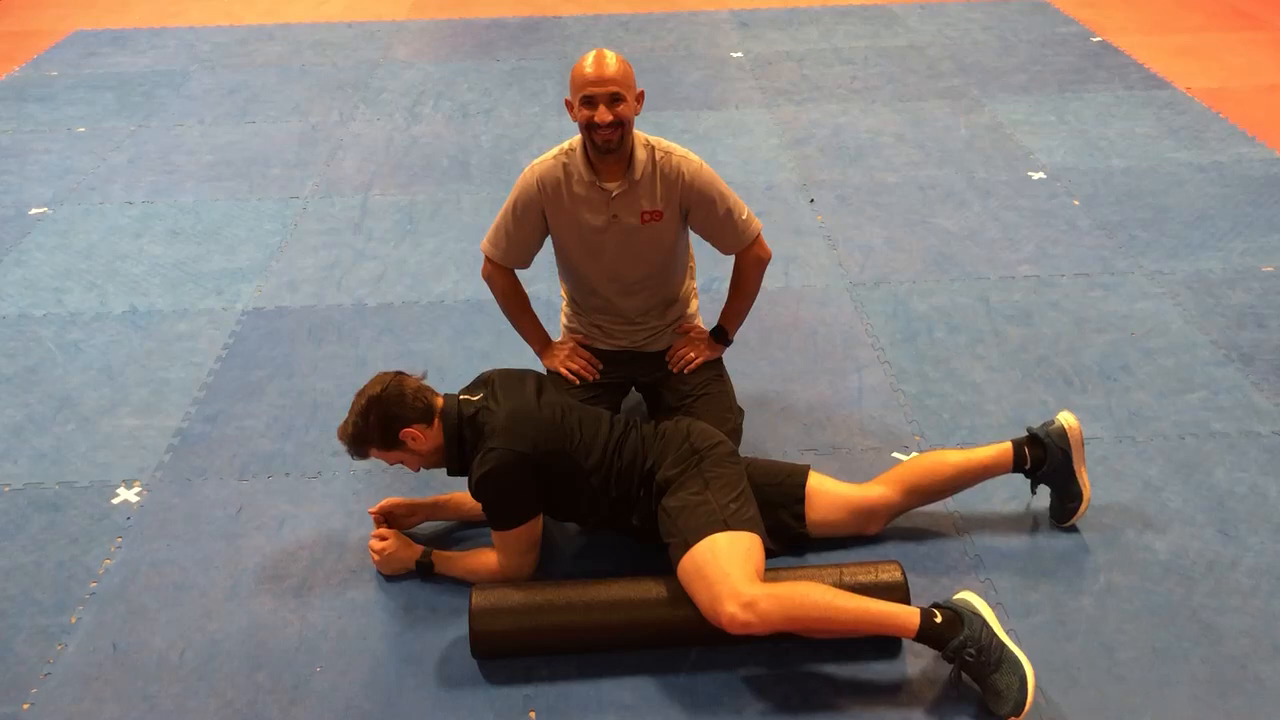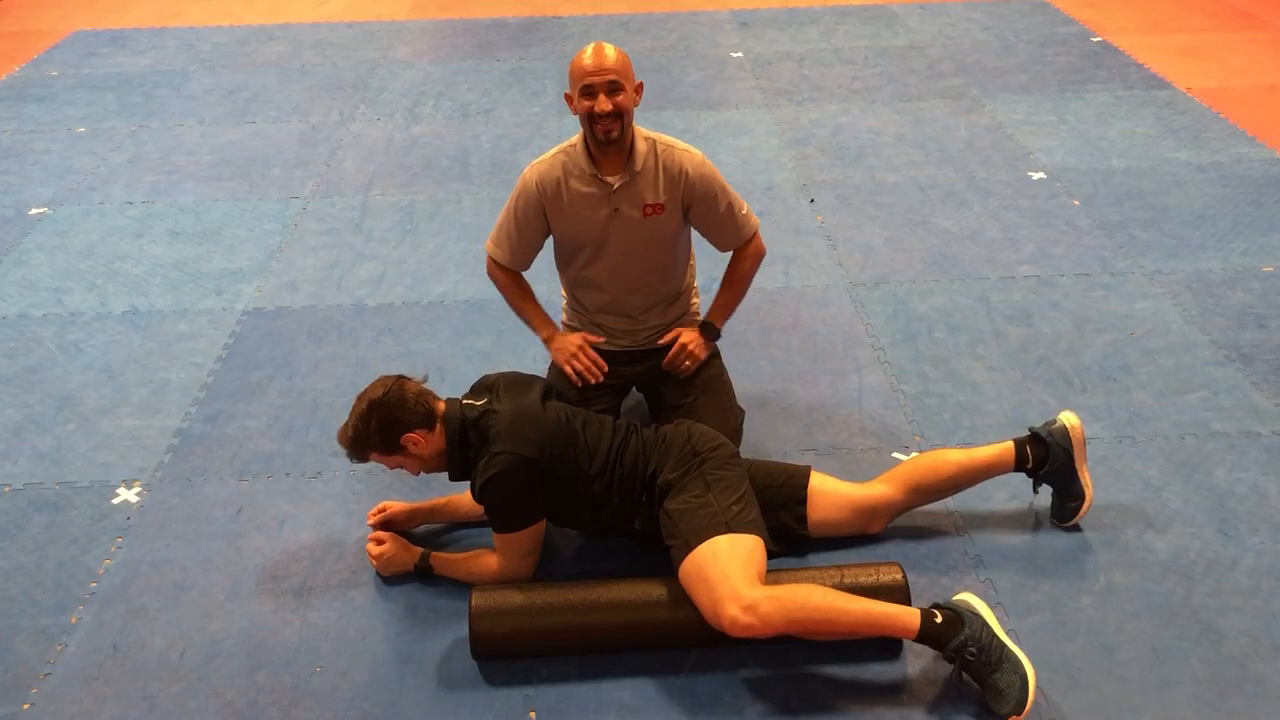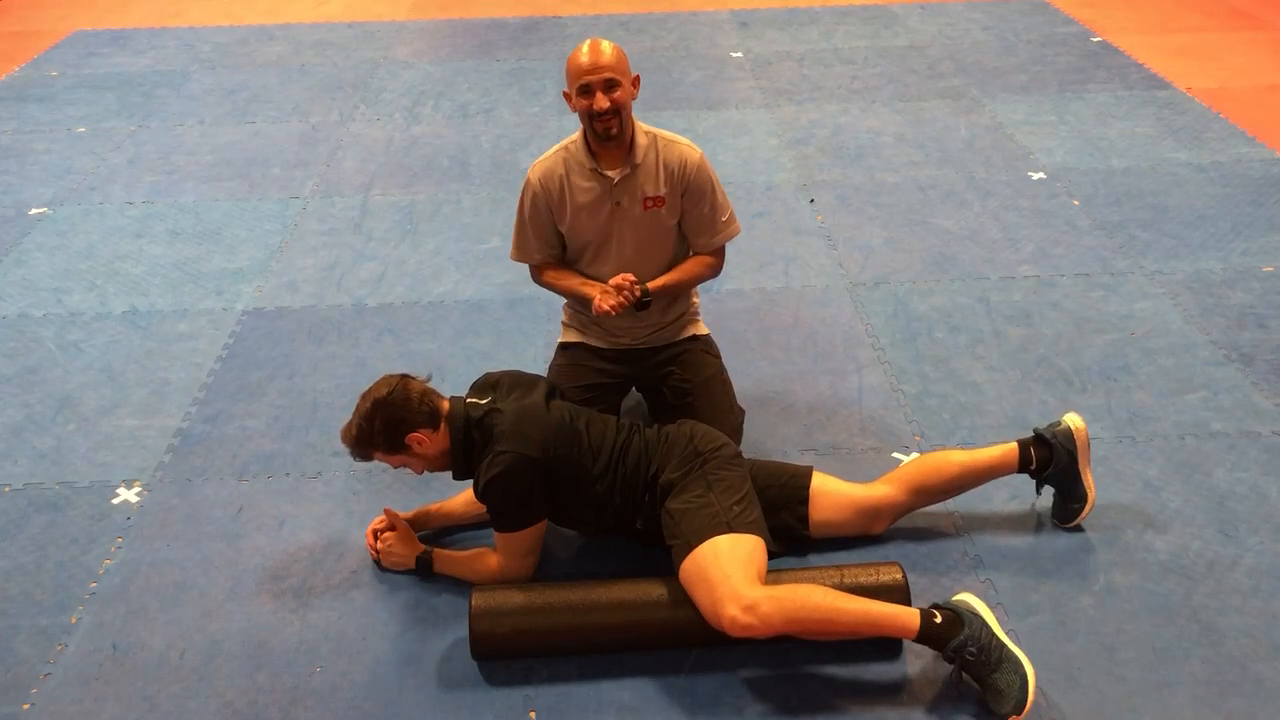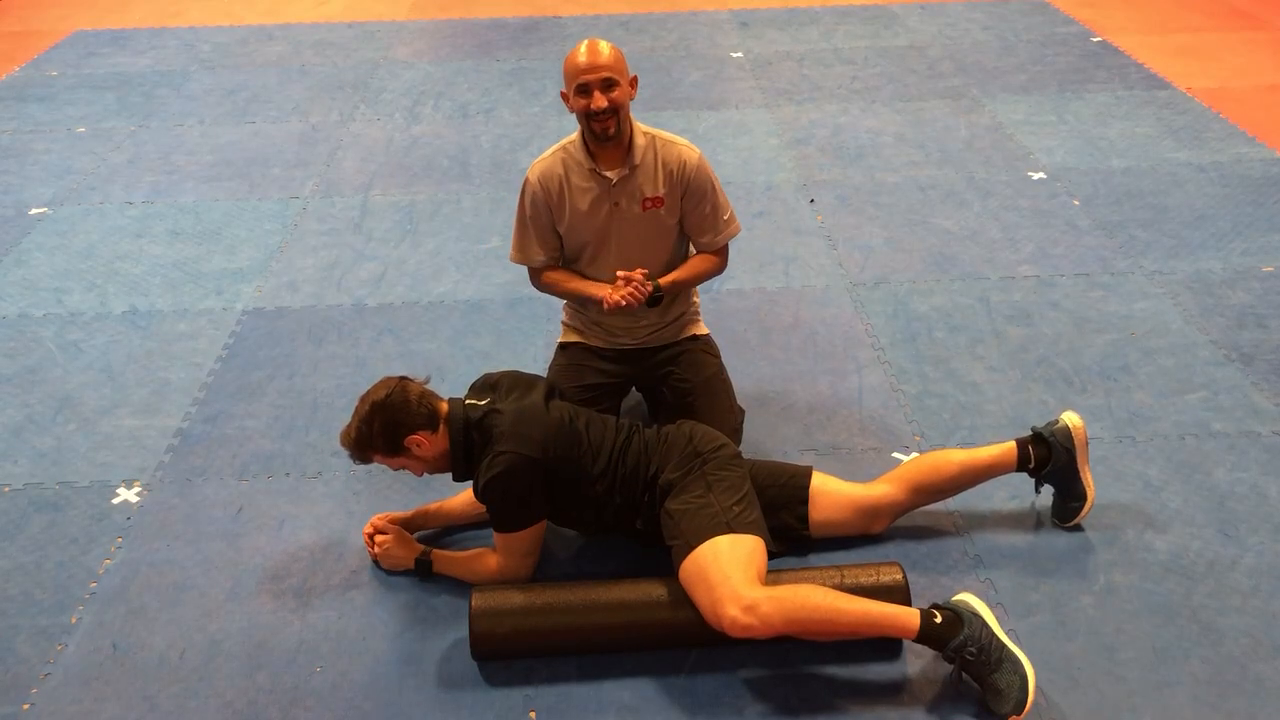
dt=0.7s
person 1, frame 1
left shoulder: (495, 452)
right shoulder: (482, 392)
left elbow: (516, 563)
left wrist: (417, 559)
right wrist: (421, 509)
left hip: (683, 474)
right hip: (689, 455)
left knee: (738, 607)
right knee: (873, 506)
left ankle: (942, 624)
right ankle: (1035, 449)
person 1, frame 2
left shoulder: (502, 458)
right shoulder: (484, 395)
left elbow: (515, 565)
left wrist: (417, 562)
right wrist: (416, 513)
left hip: (685, 477)
right hip: (689, 460)
left knee: (741, 612)
right knee: (875, 504)
left ankle: (943, 625)
right ankle: (1038, 448)
person 1, frame 3
left shoulder: (506, 455)
right shoulder: (486, 393)
left elbow: (515, 565)
left wrist: (418, 557)
right wrist: (419, 517)
left hip: (687, 478)
right hip: (693, 458)
left knee: (740, 610)
right knee: (879, 505)
left ankle: (942, 625)
right ankle: (1042, 449)
person 1, frame 4
left shoulder: (508, 455)
right shoulder: (486, 392)
left elbow: (514, 565)
left wrist: (418, 560)
right wrist: (413, 518)
left hip: (687, 476)
right hip: (691, 460)
left knee: (740, 611)
right knee: (878, 505)
left ankle: (944, 625)
right ankle: (1041, 447)
person 2, frame 1
left shoulder: (681, 171)
right shoulder: (544, 179)
left elbow: (754, 252)
right elbow: (496, 268)
left wrist: (720, 337)
right wrist: (544, 346)
left hip: (674, 340)
right hip: (588, 345)
left ankle: (657, 397)
right ankle: (618, 396)
person 2, frame 2
left shoulder: (684, 166)
right shoulder: (543, 179)
left elbow: (749, 249)
right elbow: (501, 267)
left wrist: (709, 328)
right wrist: (552, 336)
left hip: (674, 336)
right hip: (590, 340)
left ankle: (656, 395)
person 2, frame 3
left shoulder: (683, 160)
right shoulder: (546, 176)
left elbow: (711, 256)
right elbow: (542, 266)
left wrist: (645, 292)
right wrist: (596, 291)
left hip: (675, 333)
right hip: (589, 337)
left ankle: (654, 390)
right ankle: (619, 392)
person 2, frame 4
left shoulder: (682, 160)
right shoulder: (545, 176)
left elbow: (715, 253)
right elbow: (541, 271)
left wrist: (657, 287)
right wrist: (602, 291)
left hip: (673, 332)
right hip: (589, 338)
left ankle: (653, 392)
right ankle: (621, 389)
